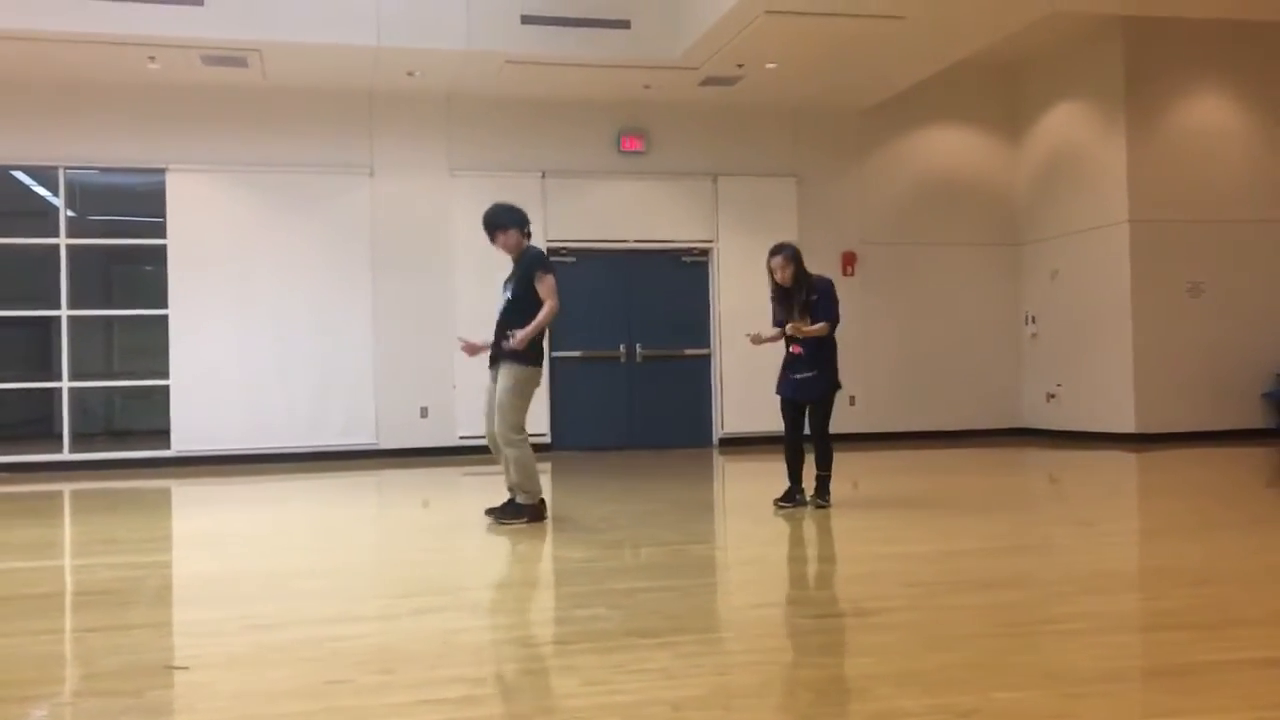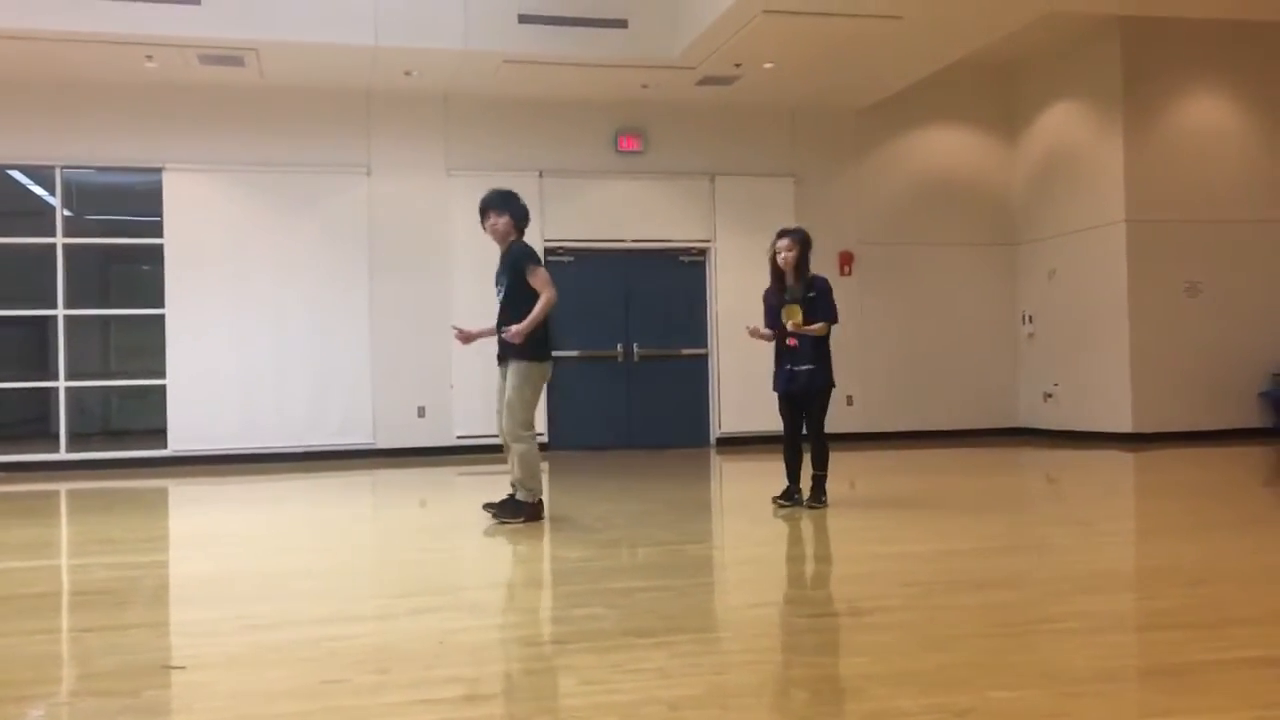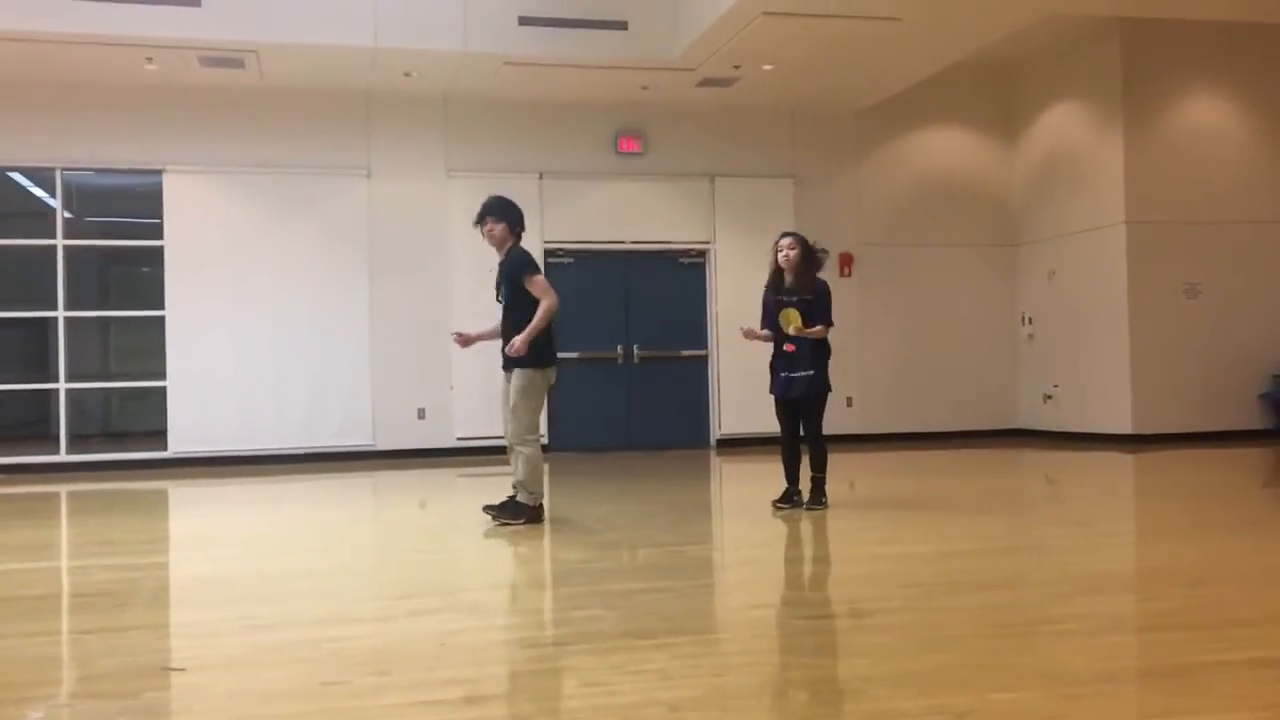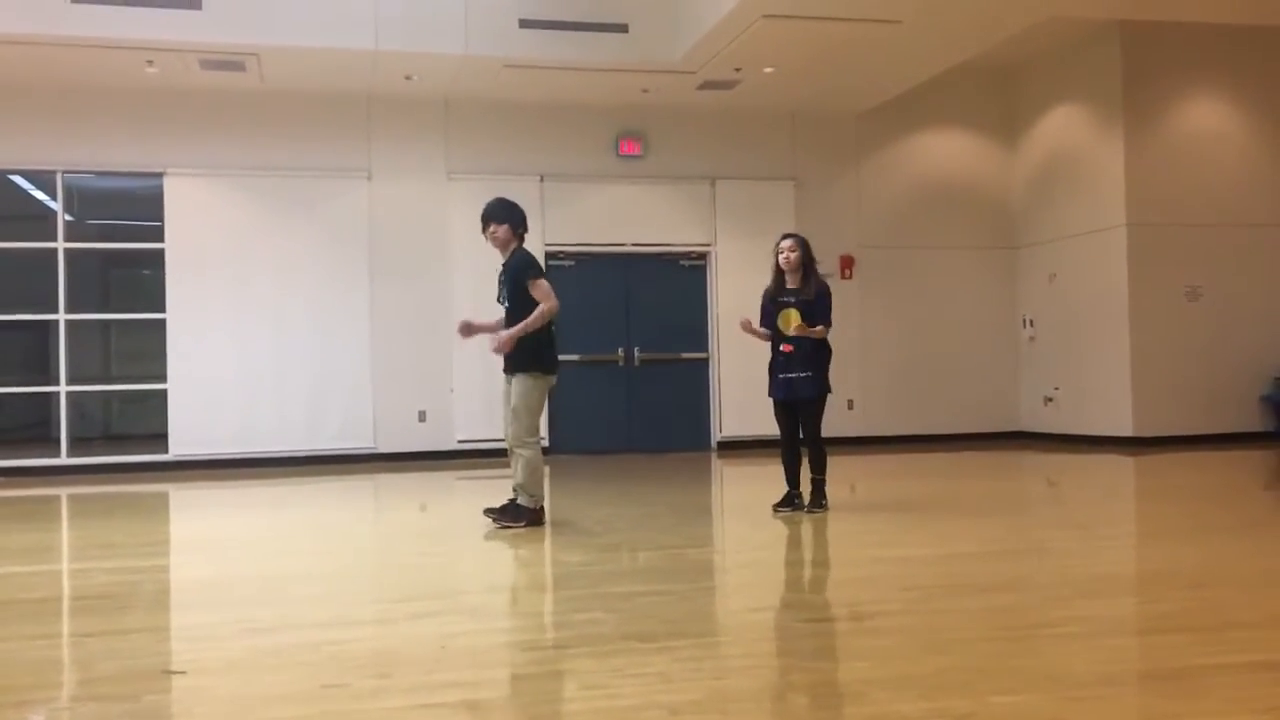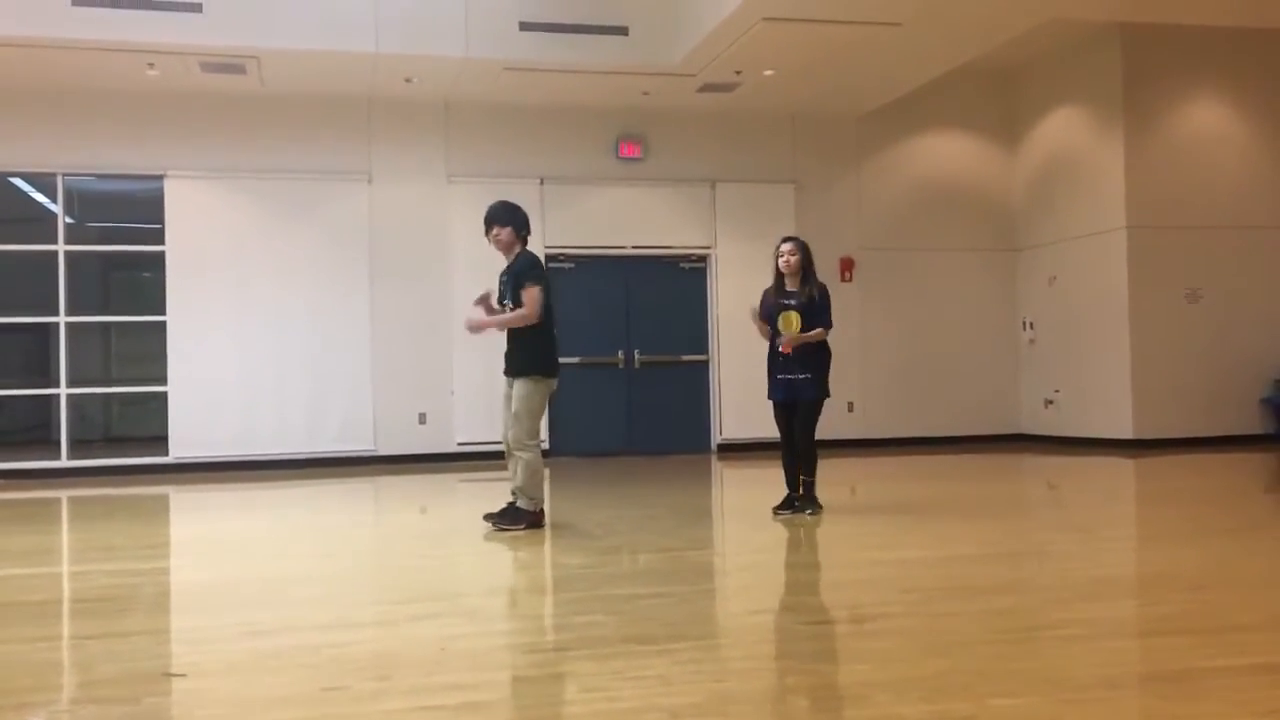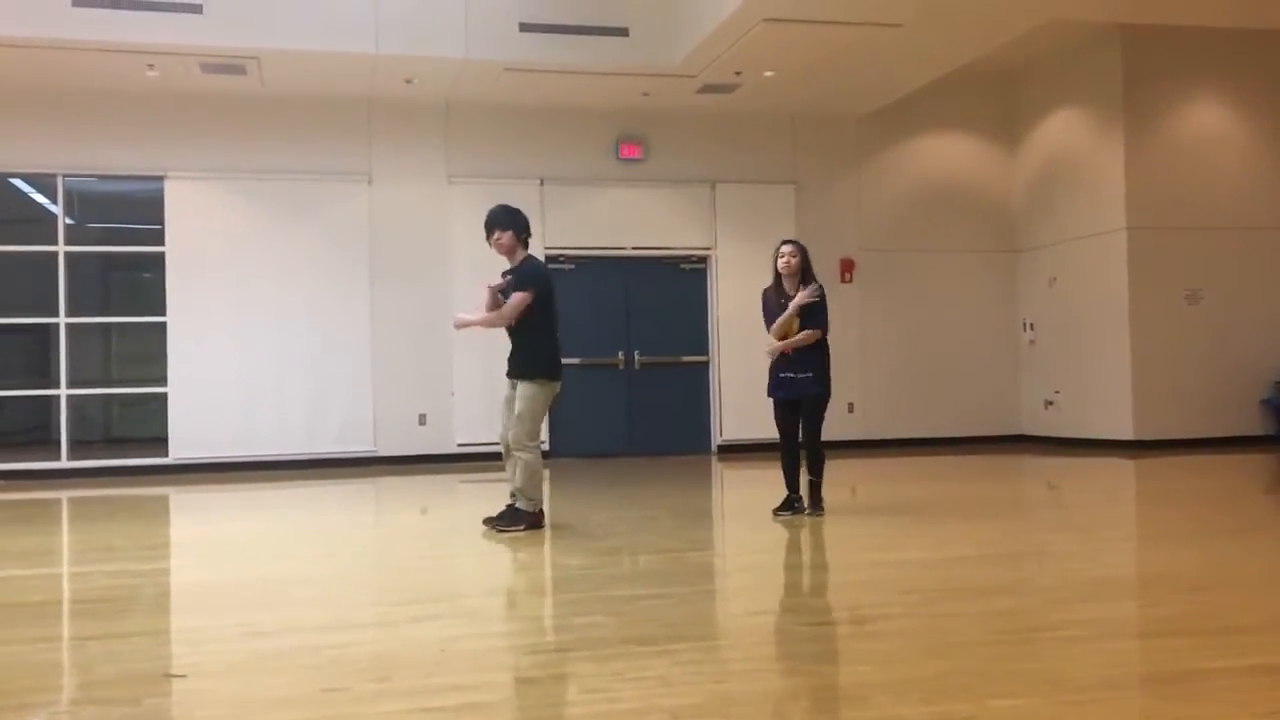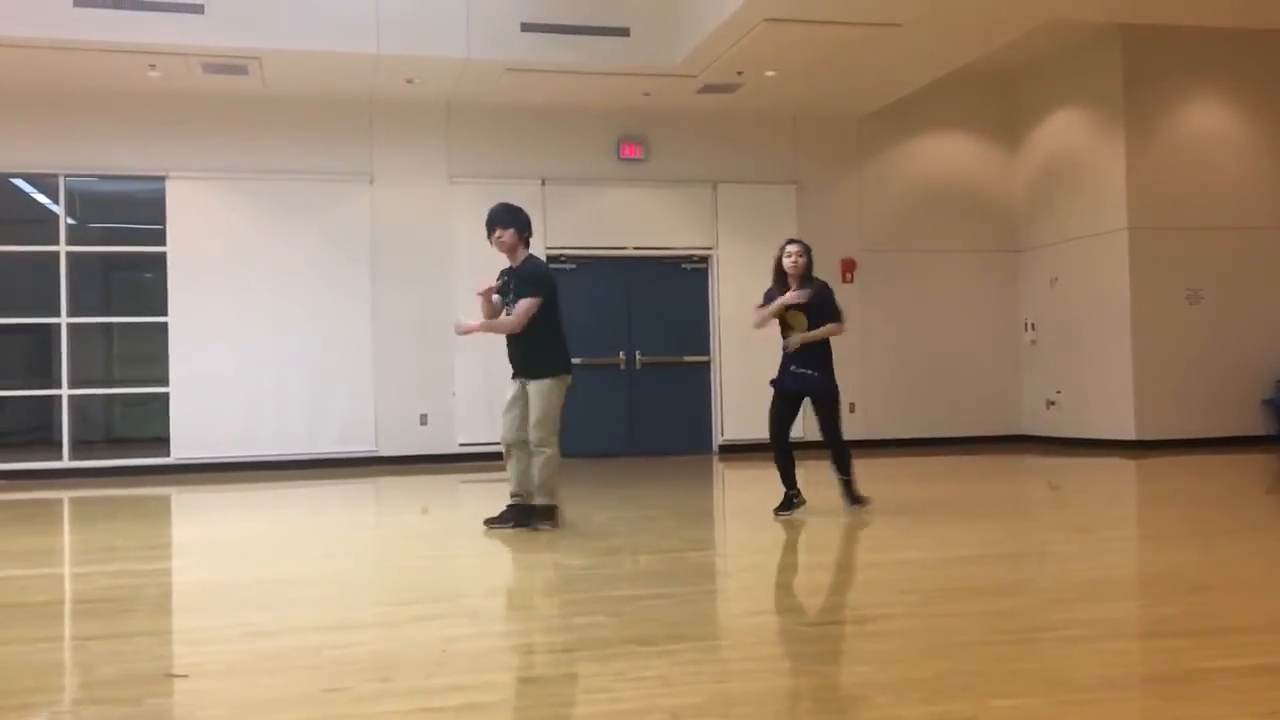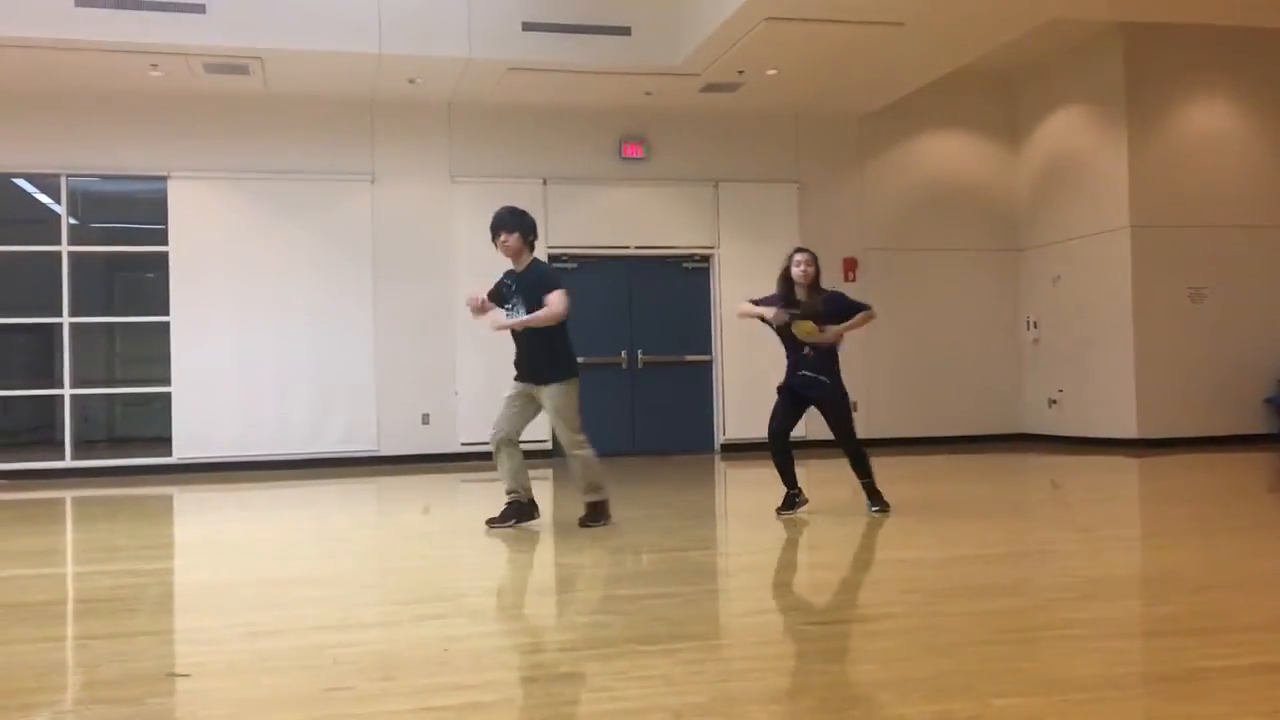
dt=0.1s
person 1, frame 1
left shoulder: (533, 259)
right shoulder: (518, 268)
left elbow: (552, 303)
left wrist: (528, 334)
right wrist: (483, 346)
left hip: (521, 360)
right hip: (503, 360)
left knee: (509, 432)
right knee: (496, 434)
left ankle: (531, 502)
right ankle: (520, 498)
person 1, frame 2
left shoulder: (520, 252)
right shoulder: (507, 259)
left elbow: (549, 294)
left wrist: (526, 327)
right wrist: (476, 334)
left hip: (527, 355)
right hip: (510, 355)
left knee: (518, 430)
right knee: (509, 429)
left ankle: (530, 501)
right ankle: (520, 496)
person 1, frame 3
left shoulder: (519, 259)
right shoulder: (504, 266)
left elbow: (550, 301)
left wrist: (525, 337)
right wrist: (477, 337)
left hip: (533, 361)
right hip: (516, 362)
left knee: (523, 433)
right knee: (513, 433)
left ankle: (530, 503)
right ankle: (521, 498)
person 1, frame 4
left shoulder: (523, 261)
right shoulder: (507, 268)
left elbow: (550, 305)
left wrist: (513, 335)
right wrist: (480, 328)
left hip: (533, 364)
right hip: (517, 364)
left knee: (523, 436)
right knee: (514, 437)
left ankle: (531, 506)
right ankle: (522, 501)
person 1, frame 5
left shoulder: (527, 265)
right shoulder: (508, 272)
left elbow: (531, 313)
left wrist: (486, 321)
right wrist: (488, 306)
left hip: (536, 367)
right hip: (517, 367)
left knee: (524, 438)
right knee: (512, 438)
left ankle: (530, 509)
right ankle: (521, 504)
person 1, frame 6
left shoulder: (532, 270)
right shoulder: (508, 276)
left elbow: (507, 318)
right elbow: (499, 315)
left wrist: (468, 320)
right wrist: (492, 296)
left hip: (539, 370)
right hip: (520, 369)
left knee: (523, 440)
right knee: (509, 440)
left ankle: (529, 510)
right ankle: (520, 505)
person 1, frame 7
left shoulder: (535, 272)
right shoulder: (506, 276)
left elbow: (515, 323)
right elbow: (492, 315)
left wrist: (474, 327)
right wrist: (486, 298)
left hip: (548, 369)
right hip: (523, 371)
left knee: (540, 437)
right knee: (511, 437)
left ankle: (546, 505)
right ankle: (522, 503)
person 1, frame 8
left shoulder: (542, 274)
right shoulder: (508, 281)
left elbow: (558, 311)
right elbow: (483, 309)
left wrist: (517, 322)
right wrist: (478, 303)
left hip: (557, 375)
right hip: (527, 376)
left knee: (572, 441)
right knee: (501, 435)
left ankle: (597, 502)
right ankle: (521, 502)
person 2, frame 1
left shoulder: (822, 287)
right shoulder: (780, 296)
left elbow: (826, 326)
left wrist: (802, 330)
right wrist: (763, 338)
left hip: (820, 372)
right hip: (791, 374)
left knee: (818, 430)
right knee: (791, 433)
left ankle: (822, 489)
right ankle: (795, 489)
person 2, frame 2
left shoulder: (818, 285)
right shoulder: (772, 293)
left elbow: (825, 326)
right elbow: (774, 333)
left wrist: (802, 329)
right wrist: (760, 333)
left hip: (815, 369)
right hip: (786, 370)
left knee: (814, 429)
right knee: (791, 431)
left ankle: (818, 489)
right ankle: (793, 489)
person 2, frame 3
left shoulder: (817, 288)
right shoulder: (771, 292)
left elbow: (824, 329)
right elbow: (771, 333)
left wrist: (805, 332)
right wrist: (754, 335)
left hip: (812, 372)
right hip: (782, 373)
left knee: (812, 432)
right knee: (788, 434)
left ankle: (818, 491)
right ankle: (792, 490)
person 2, frame 4
left shoulder: (818, 289)
right shoulder: (772, 294)
left elbow: (824, 329)
right elbow: (769, 333)
left wrist: (806, 331)
right wrist: (752, 330)
left hip: (812, 374)
right hip: (781, 375)
left knee: (811, 434)
right knee: (788, 437)
left ankle: (818, 493)
right ankle: (793, 493)
person 2, frame 5
left shoulder: (816, 291)
right shoulder: (771, 295)
left elbow: (822, 331)
right elbow: (769, 335)
left wrist: (798, 338)
right wrist: (758, 321)
left hip: (811, 377)
right hip: (781, 377)
left knee: (805, 436)
right knee: (788, 439)
left ankle: (809, 494)
right ankle: (793, 495)
person 2, frame 6
left shoulder: (814, 292)
right shoulder: (770, 295)
left elbow: (814, 333)
right elbow: (774, 334)
left wrist: (782, 345)
right wrist: (794, 305)
left hip: (812, 376)
right hip: (782, 377)
left knee: (811, 437)
right knee: (787, 440)
left ankle: (815, 495)
right ankle: (793, 497)
person 2, frame 7
left shoulder: (819, 290)
right shoulder: (775, 293)
left elbow: (837, 326)
right elbow: (759, 322)
left wrist: (803, 338)
right wrist: (782, 302)
left hip: (819, 374)
right hip: (789, 375)
left knee: (831, 435)
right knee: (777, 435)
left ankle: (849, 488)
right ankle: (792, 494)
person 2, frame 8
left shoulder: (830, 299)
right shoulder: (779, 301)
left elbow: (868, 313)
right elbow: (741, 310)
left wrist: (840, 329)
right wrist: (764, 311)
left hip: (826, 380)
right hip: (795, 382)
left knee: (847, 440)
right knee: (775, 437)
left ankle: (872, 493)
right ankle: (793, 493)
